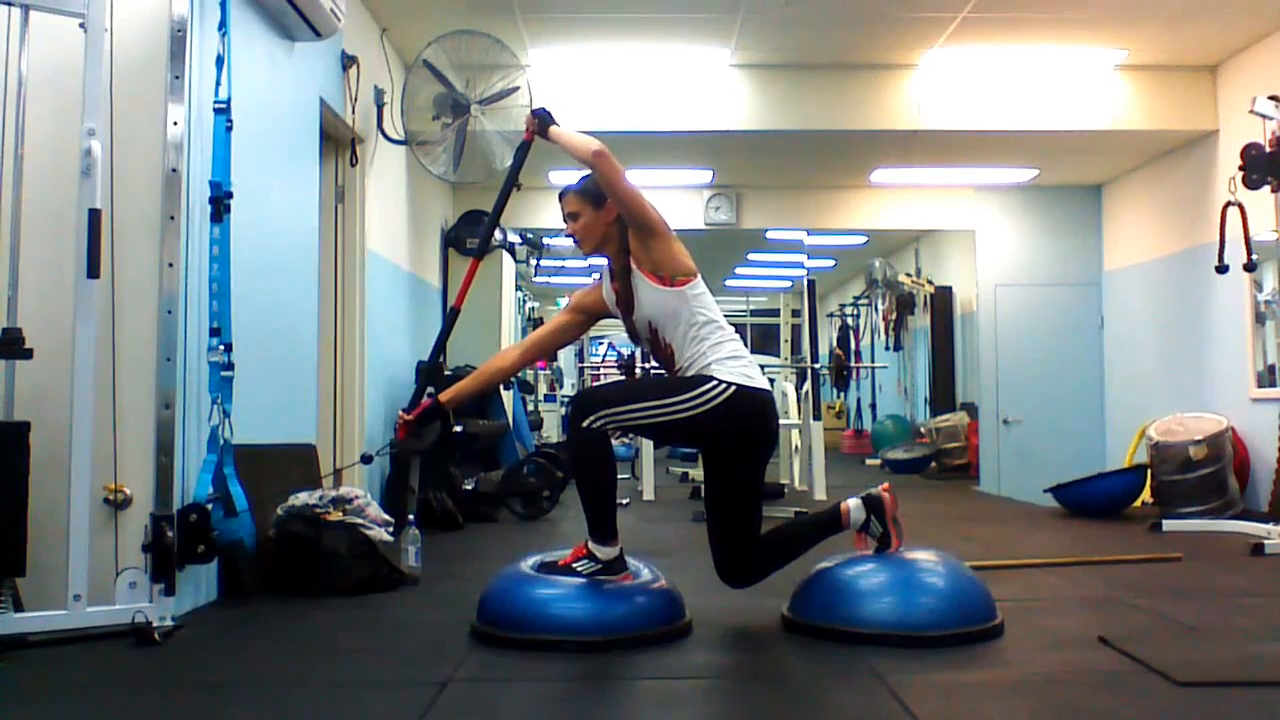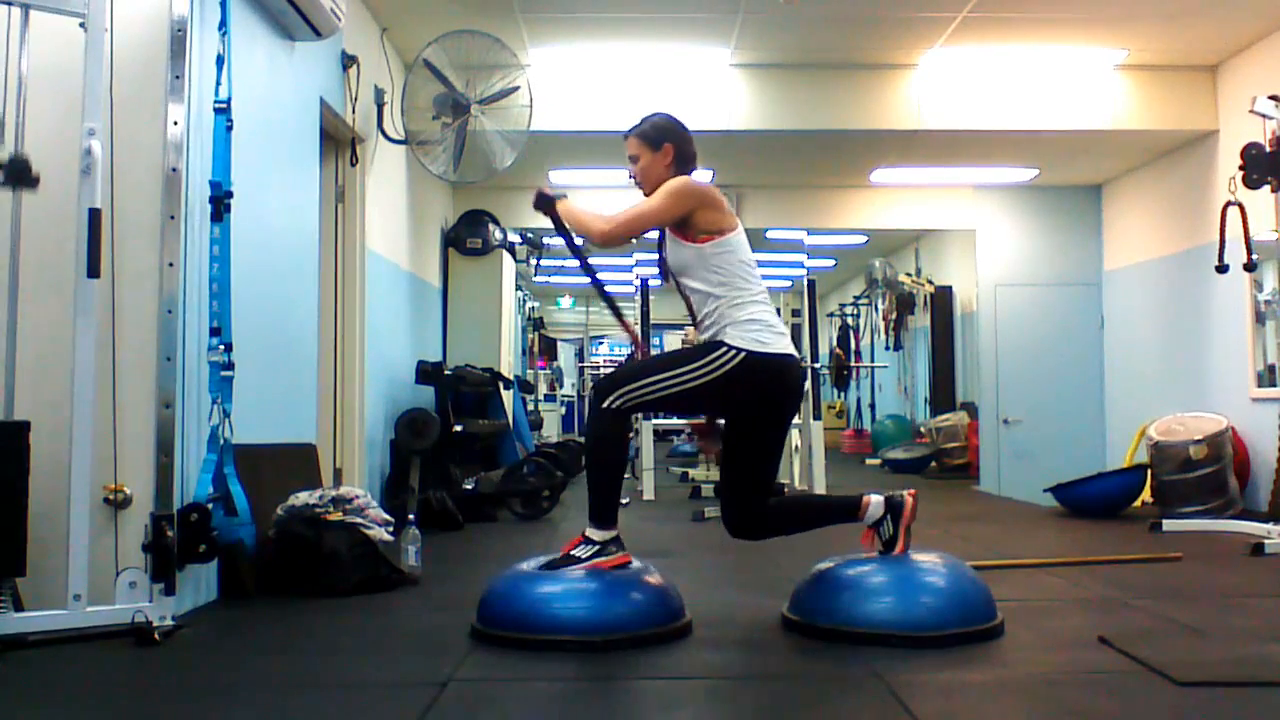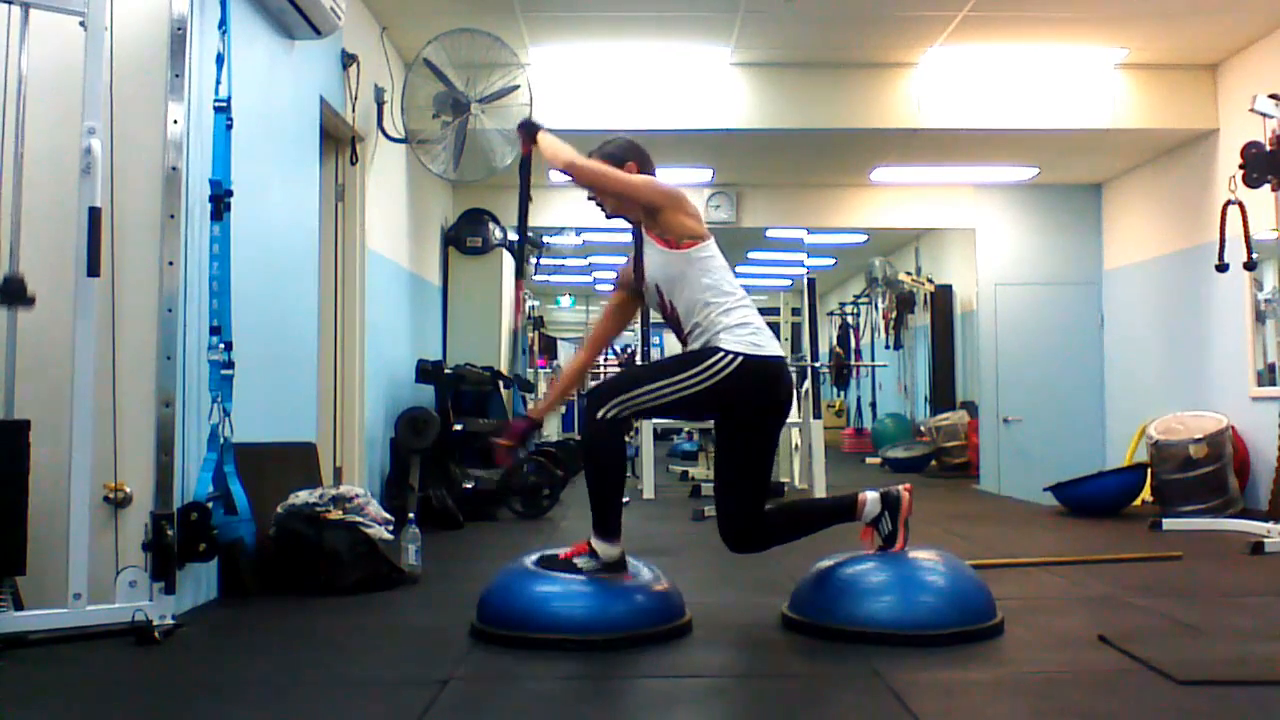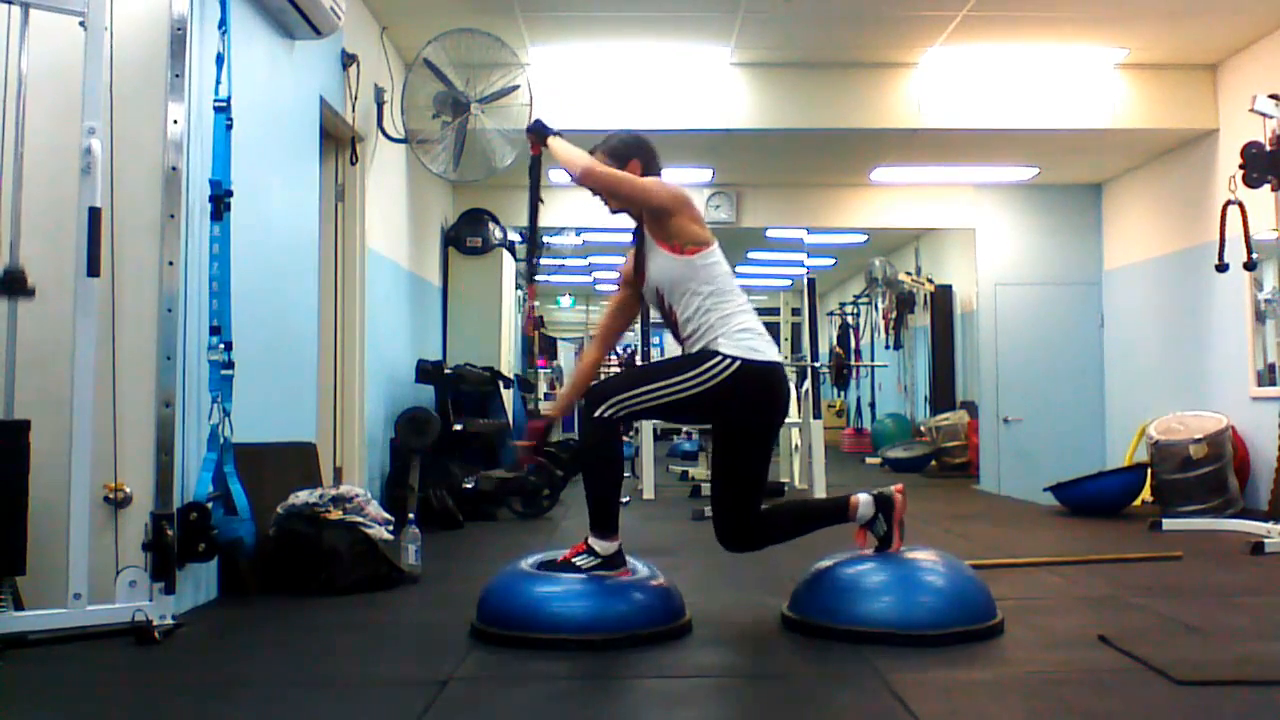
dt=1s
person 1, frame 1
left shoulder: (654, 243)
right shoulder: (598, 298)
left elbow: (598, 156)
right elbow: (518, 355)
left wrist: (551, 129)
right wrist: (441, 402)
left hip: (735, 398)
right hip: (728, 409)
left knee: (588, 411)
right knee: (740, 567)
left ankle: (605, 554)
right ankle: (860, 510)
person 1, frame 2
left shoulder: (690, 192)
right shoulder: (681, 230)
left elbow: (604, 232)
right elbow: (706, 311)
left wrist: (559, 204)
right wrist: (704, 410)
left hip: (749, 358)
right hip: (773, 372)
left knee: (608, 396)
right knee: (747, 519)
left ankle: (602, 539)
right ankle: (880, 508)
person 1, frame 3
left shoulder: (665, 202)
right shoulder: (633, 272)
left elbow: (574, 165)
right elbow: (589, 350)
left wrist: (536, 134)
right wrist: (533, 418)
left hip: (744, 363)
right hip: (758, 379)
left knee: (602, 405)
right knee: (743, 532)
left ankle: (605, 551)
right ankle: (876, 504)
person 1, frame 4
left shoulder: (671, 206)
right shoulder: (636, 264)
left elbow: (587, 171)
right elbow: (598, 347)
left wrist: (549, 139)
right wrist: (550, 416)
left hip: (740, 367)
right hip: (755, 383)
left knee: (602, 407)
right knee: (737, 533)
left ankle: (602, 550)
right ankle: (869, 506)
